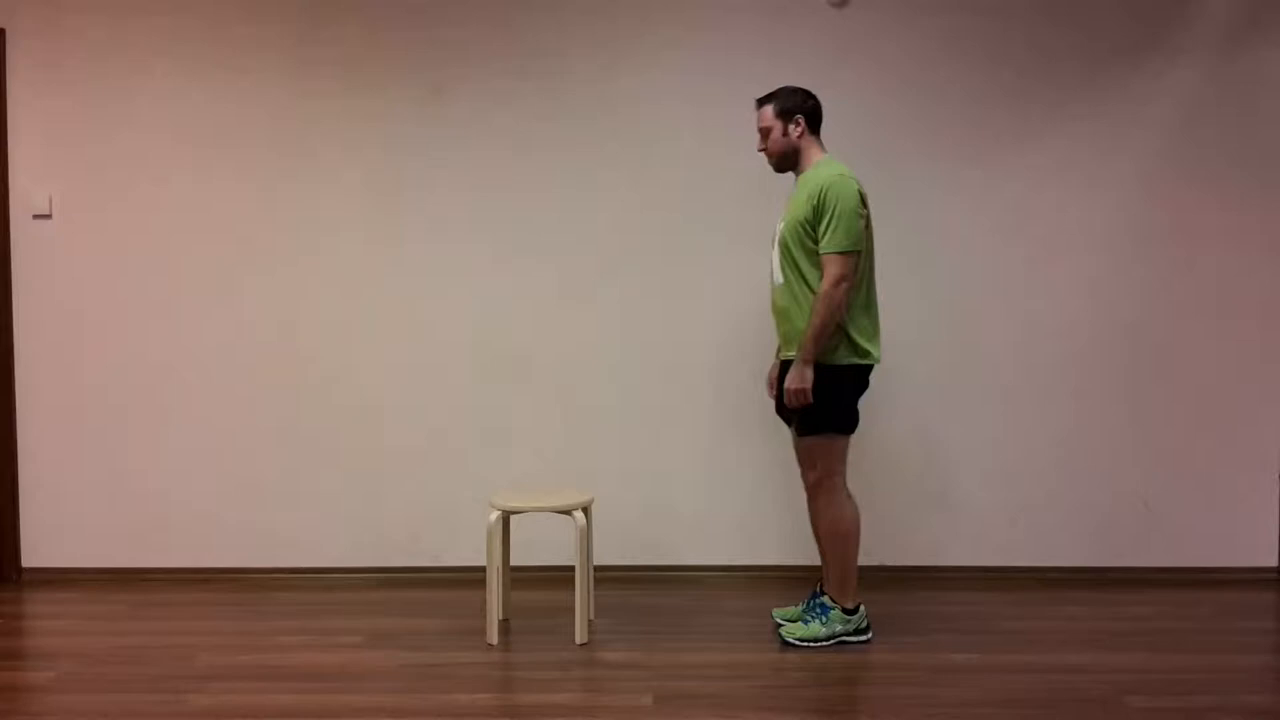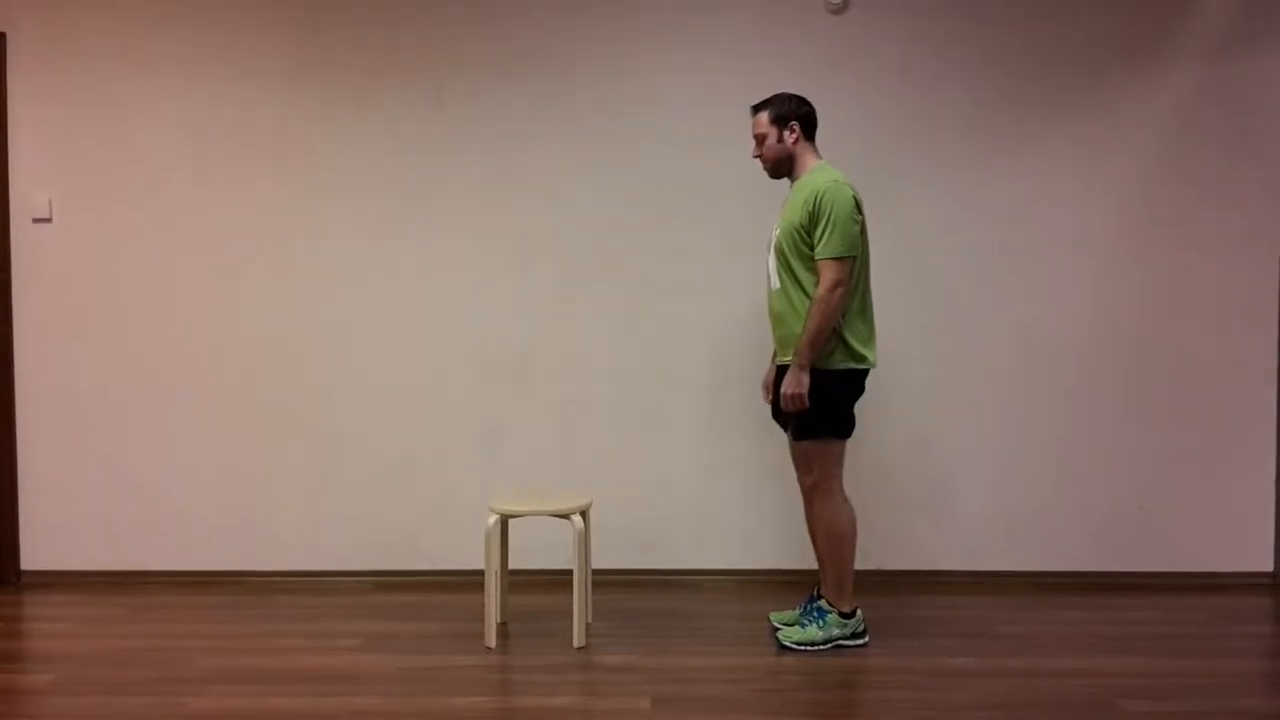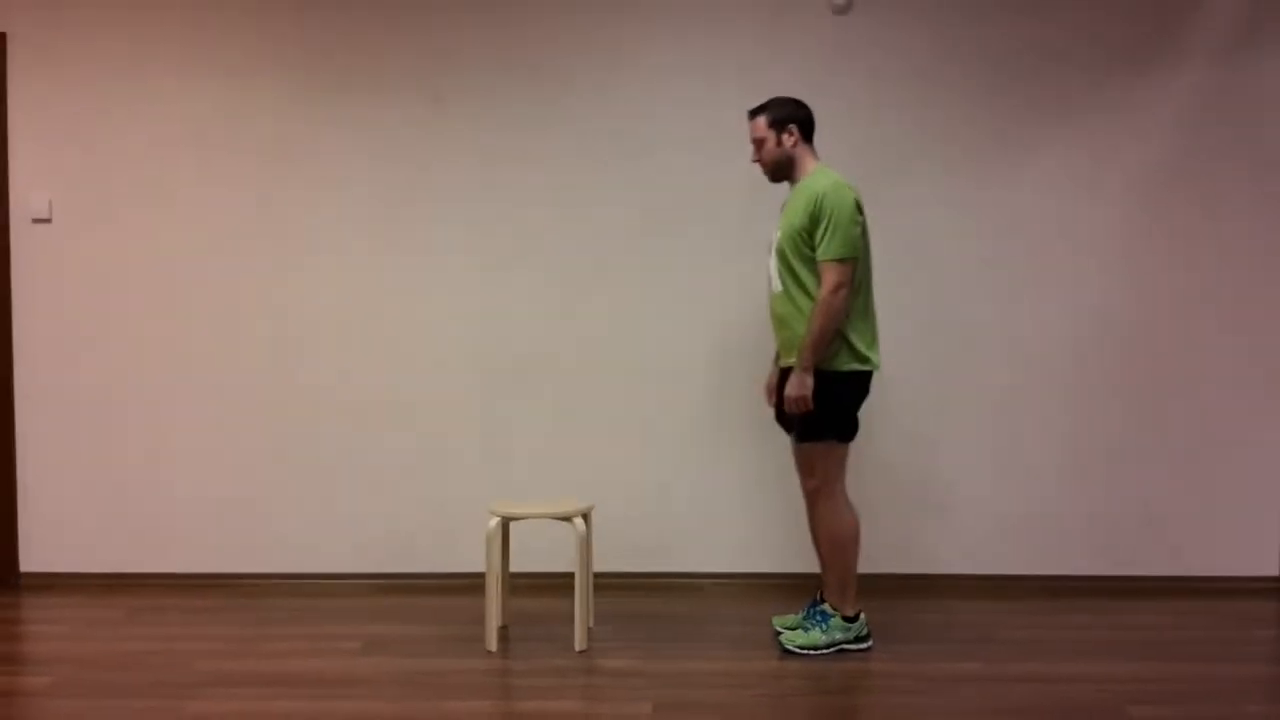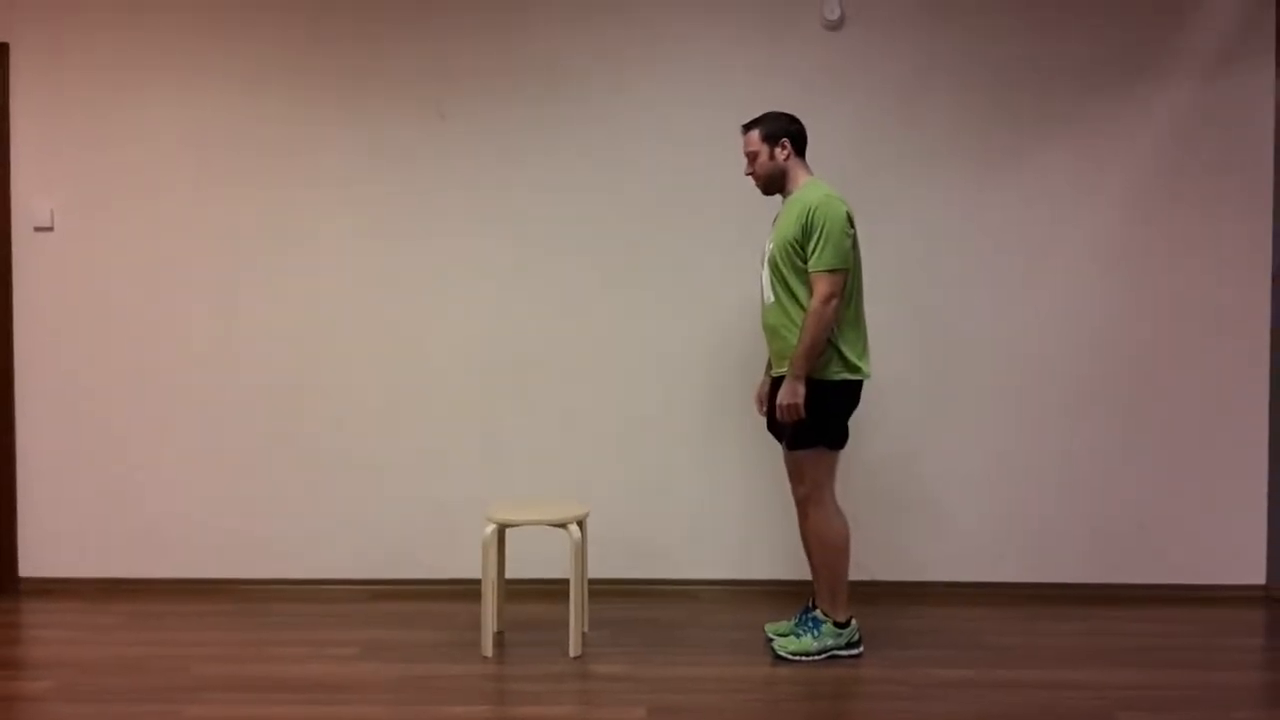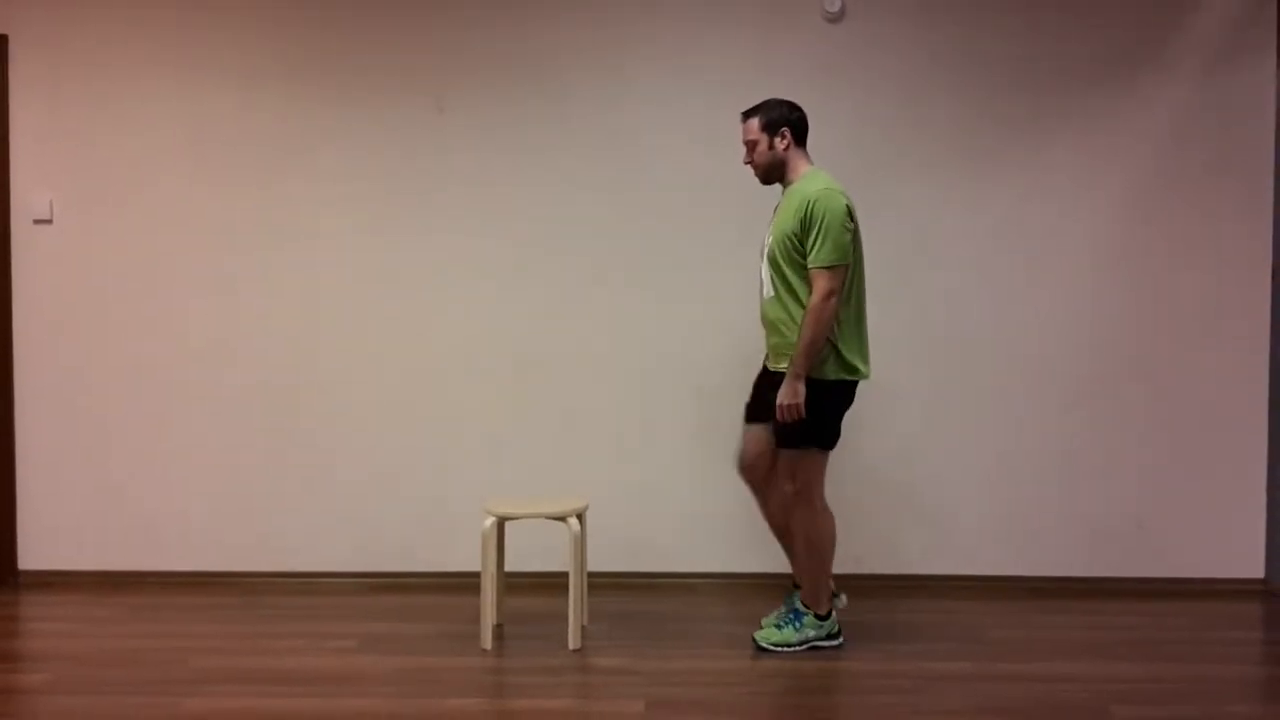
dt=1s
person 1, frame 1
left shoulder: (835, 186)
right shoulder: (806, 188)
left elbow: (837, 283)
left wrist: (805, 363)
right wrist: (783, 358)
left hip: (828, 364)
right hip: (807, 361)
left knee: (827, 482)
right knee: (816, 482)
left ankle: (846, 611)
right ankle: (830, 596)
person 1, frame 2
left shoulder: (830, 191)
right shoulder: (800, 193)
left elbow: (833, 288)
left wrist: (801, 368)
right wrist: (779, 361)
left hip: (825, 369)
right hip: (804, 366)
left knee: (824, 487)
right knee: (813, 486)
left ankle: (844, 615)
right ankle: (828, 600)
person 1, frame 3
left shoulder: (831, 194)
right shoulder: (799, 197)
left elbow: (836, 291)
left wrist: (804, 370)
right wrist: (781, 364)
left hip: (829, 371)
right hip: (806, 368)
left knee: (827, 490)
right knee: (815, 489)
left ankle: (847, 618)
right ankle: (830, 604)
person 1, frame 4
left shoulder: (823, 206)
right shoulder: (790, 210)
left elbow: (826, 301)
left wrist: (796, 378)
right wrist: (772, 373)
left hip: (820, 379)
right hip: (797, 376)
left knee: (816, 496)
right knee: (806, 495)
left ankle: (839, 625)
right ankle: (822, 610)
person 1, frame 5
left shoulder: (822, 200)
right shoulder: (790, 199)
left elbow: (826, 298)
left wrist: (796, 379)
right wrist: (776, 372)
left hip: (815, 373)
right hip: (786, 363)
left knee: (800, 489)
right knee: (755, 467)
left ankle: (818, 616)
right ankle: (814, 586)
